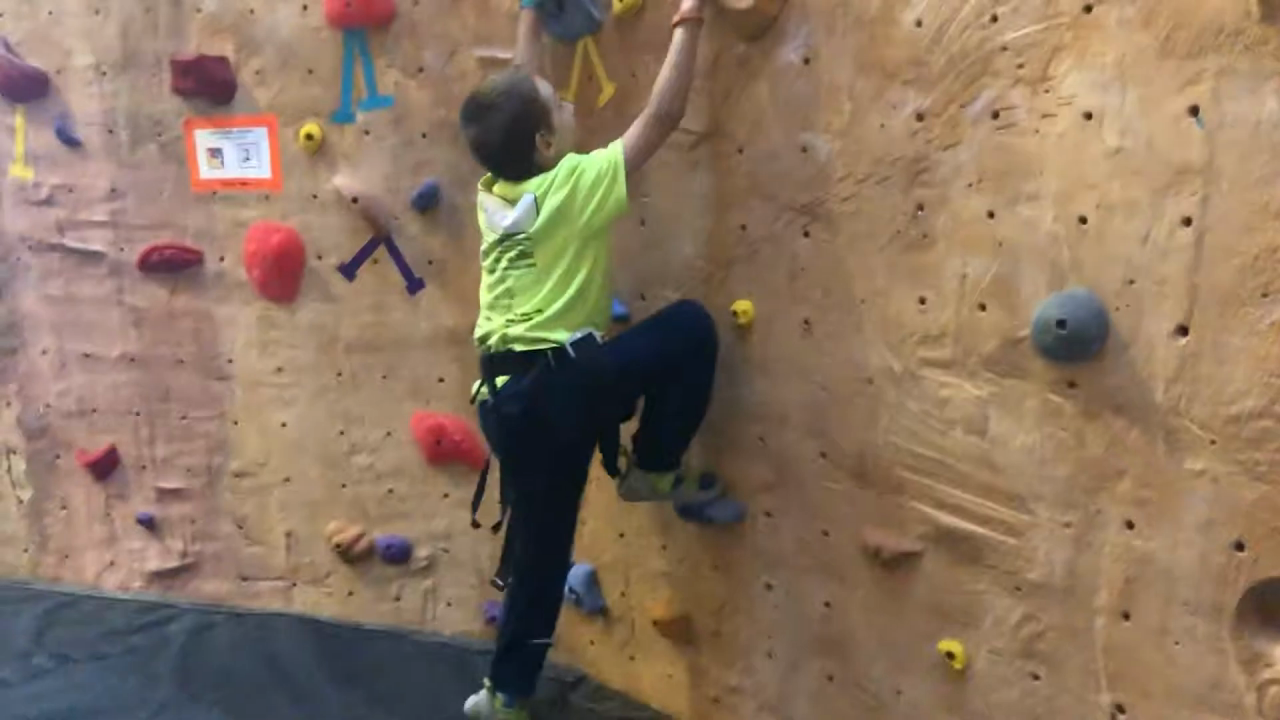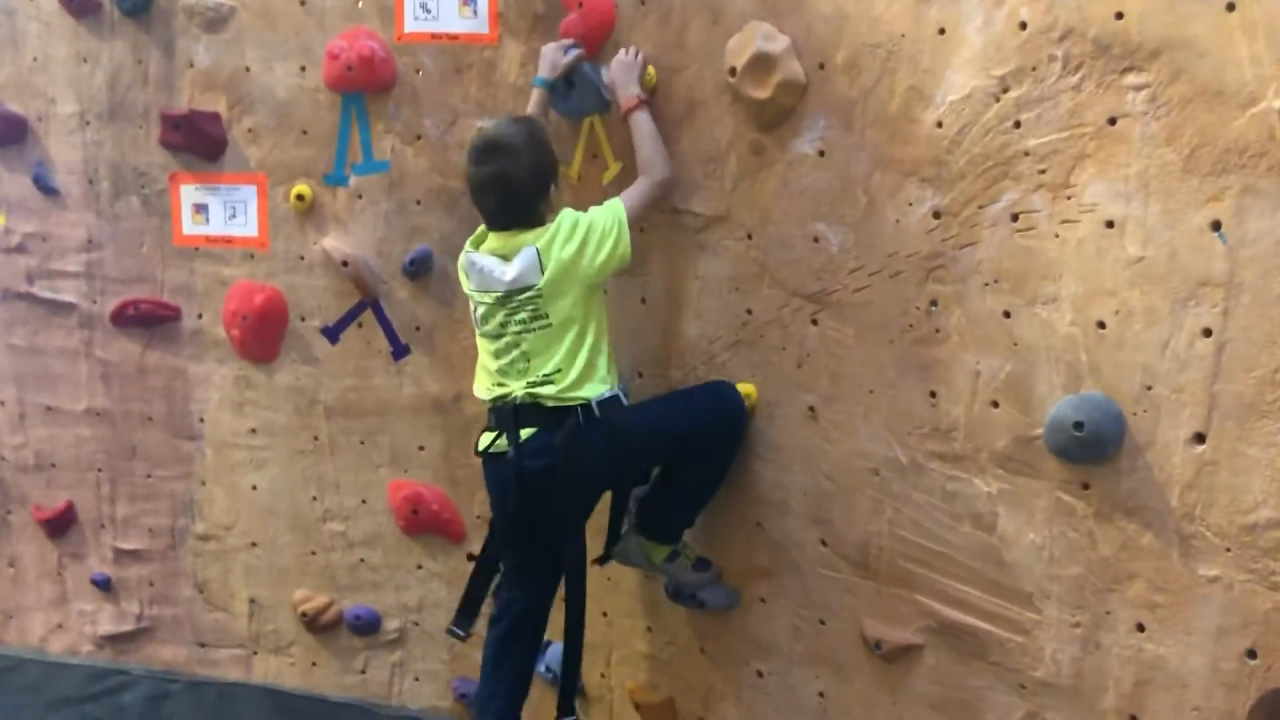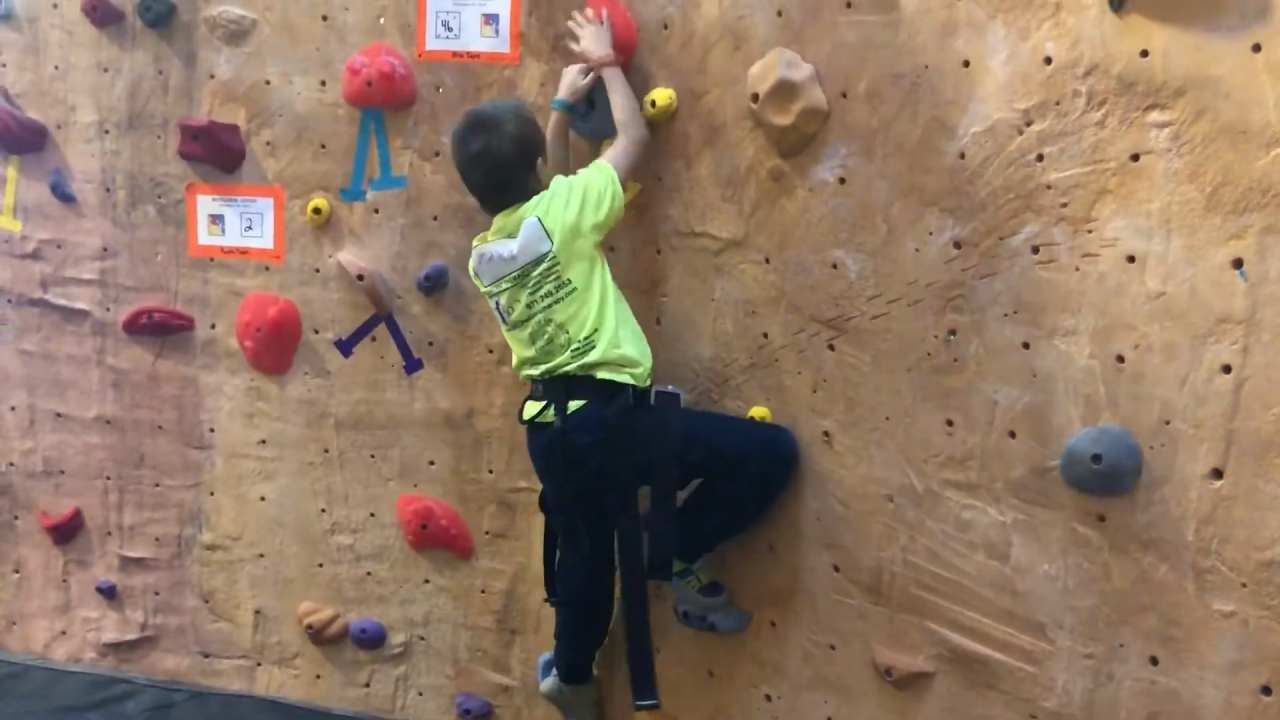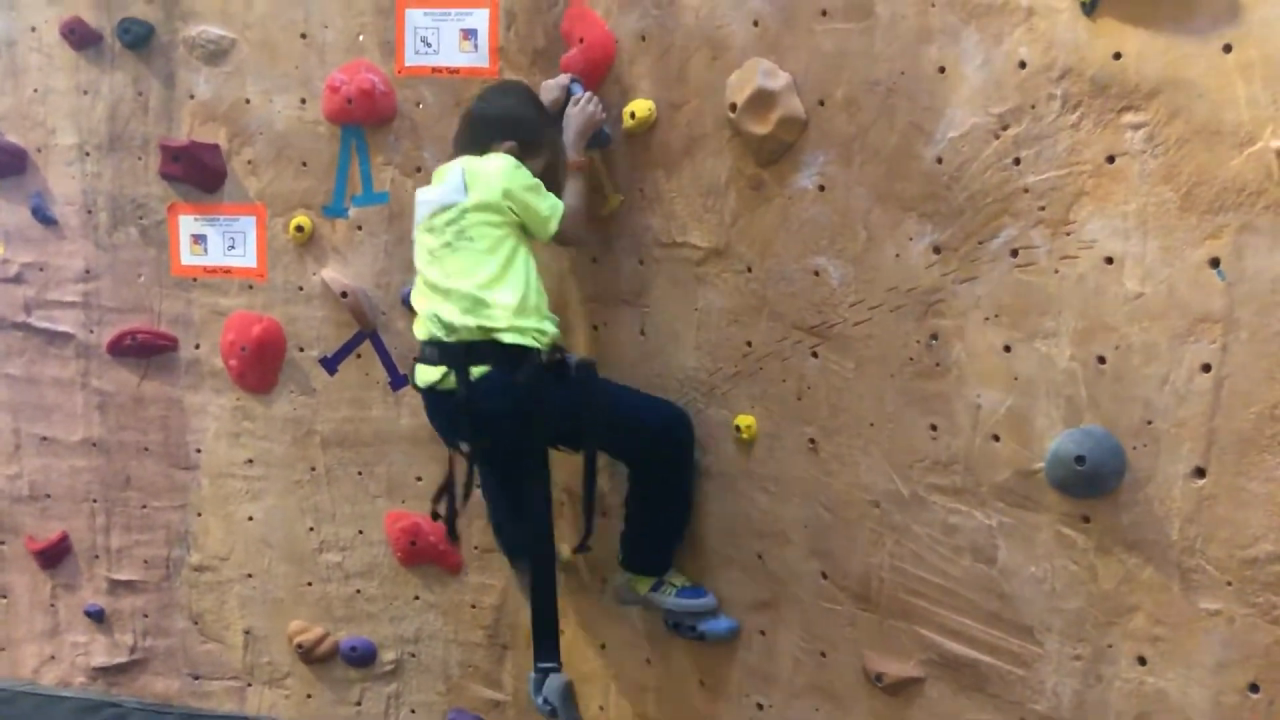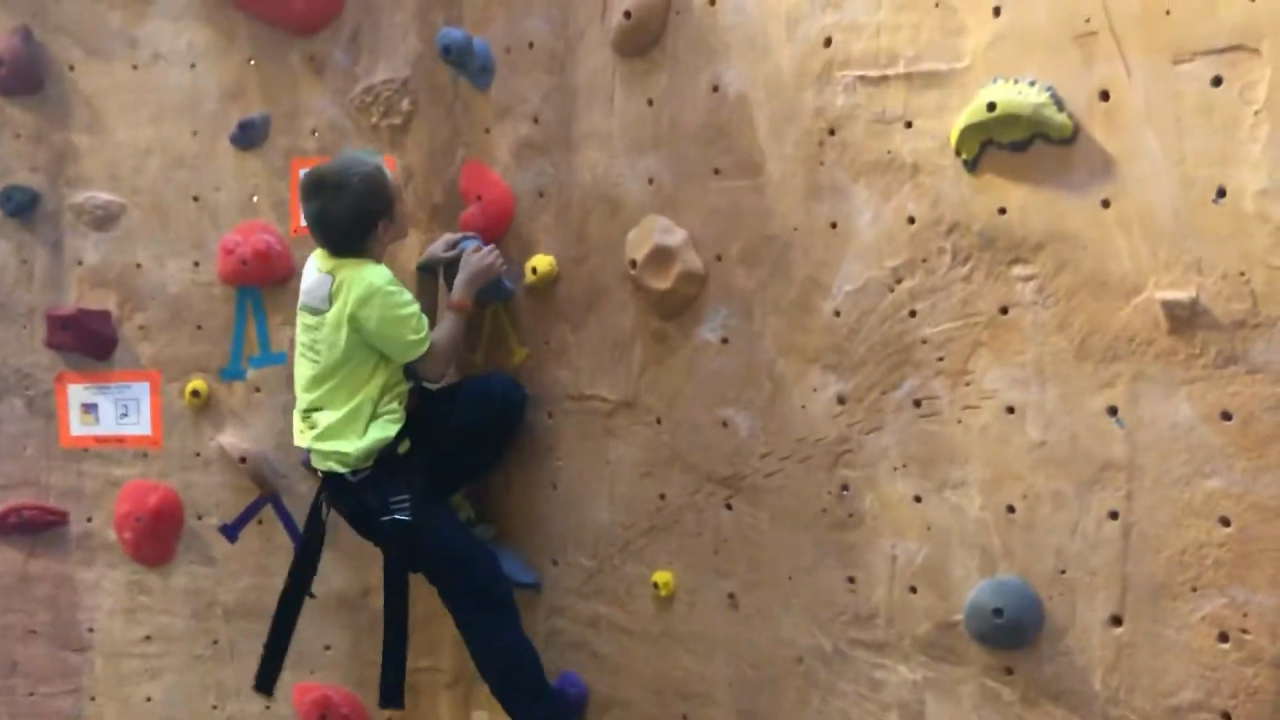
dt=1s
person 1, frame 1
left shoulder: (495, 188)
right shoulder: (573, 184)
left elbow: (517, 97)
right elbow: (663, 113)
left hip: (504, 396)
right hip: (556, 386)
left knee: (539, 543)
right knee: (690, 327)
right ankle: (655, 468)
person 1, frame 2
left shoulder: (475, 254)
right shoulder: (573, 240)
left elbow: (506, 178)
right elbow: (657, 176)
left wrist: (541, 88)
right wrist: (630, 95)
left hip: (507, 452)
right hip: (578, 438)
left knee: (521, 598)
right knee: (721, 406)
right ankle: (652, 537)
person 1, frame 3
left shoulder: (484, 254)
right shoulder: (563, 210)
right elbow: (634, 137)
left wrist: (561, 106)
right wrist: (604, 59)
left hip: (550, 429)
right hip: (610, 416)
left knee: (583, 554)
right knee: (772, 451)
right ankle: (675, 556)
person 1, frame 4
left shoulder: (438, 185)
right shoulder: (500, 173)
right elbow: (572, 228)
left wrist: (541, 111)
right wrist: (575, 144)
left hip: (442, 387)
right hip: (505, 378)
left knee: (514, 482)
right knee: (664, 431)
right ankle: (645, 572)
person 1, frame 5
left shoulder: (328, 261)
right shoulder: (370, 286)
right elbow: (435, 360)
left wrist: (430, 272)
right wrist: (464, 288)
left hip: (377, 437)
right hip: (369, 473)
left knee: (502, 397)
right knee: (480, 583)
left ankle: (431, 505)
